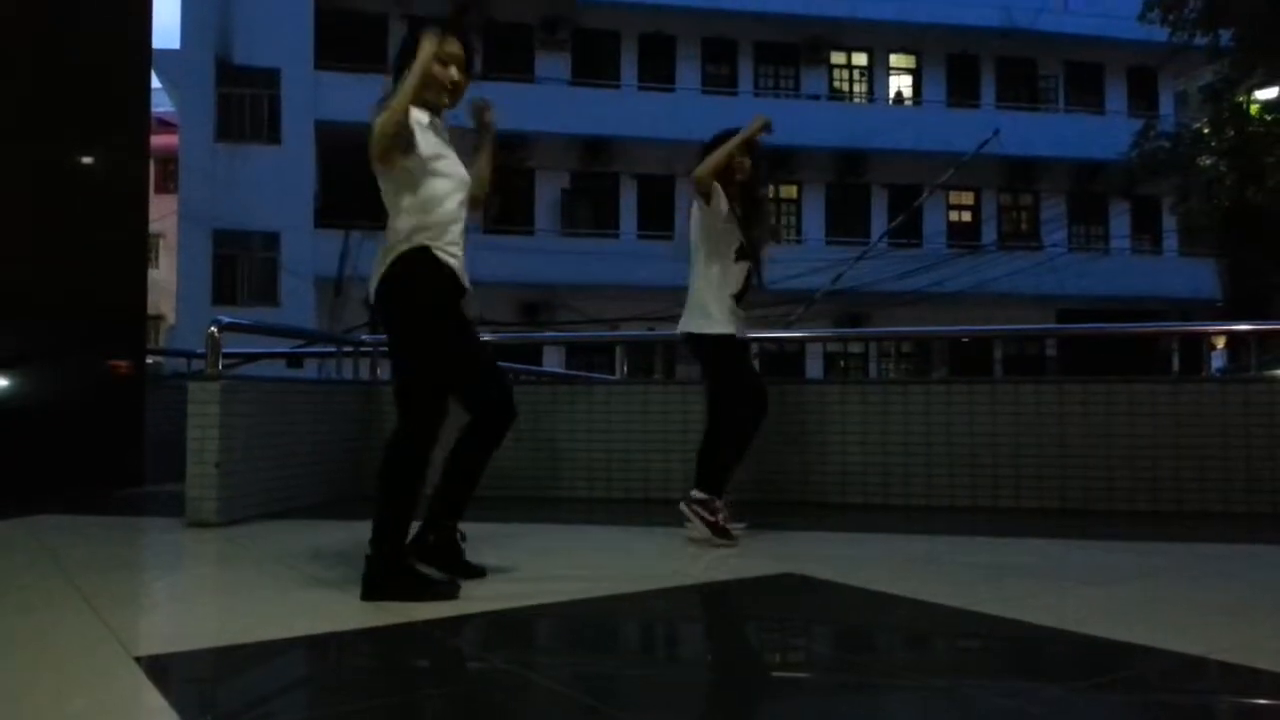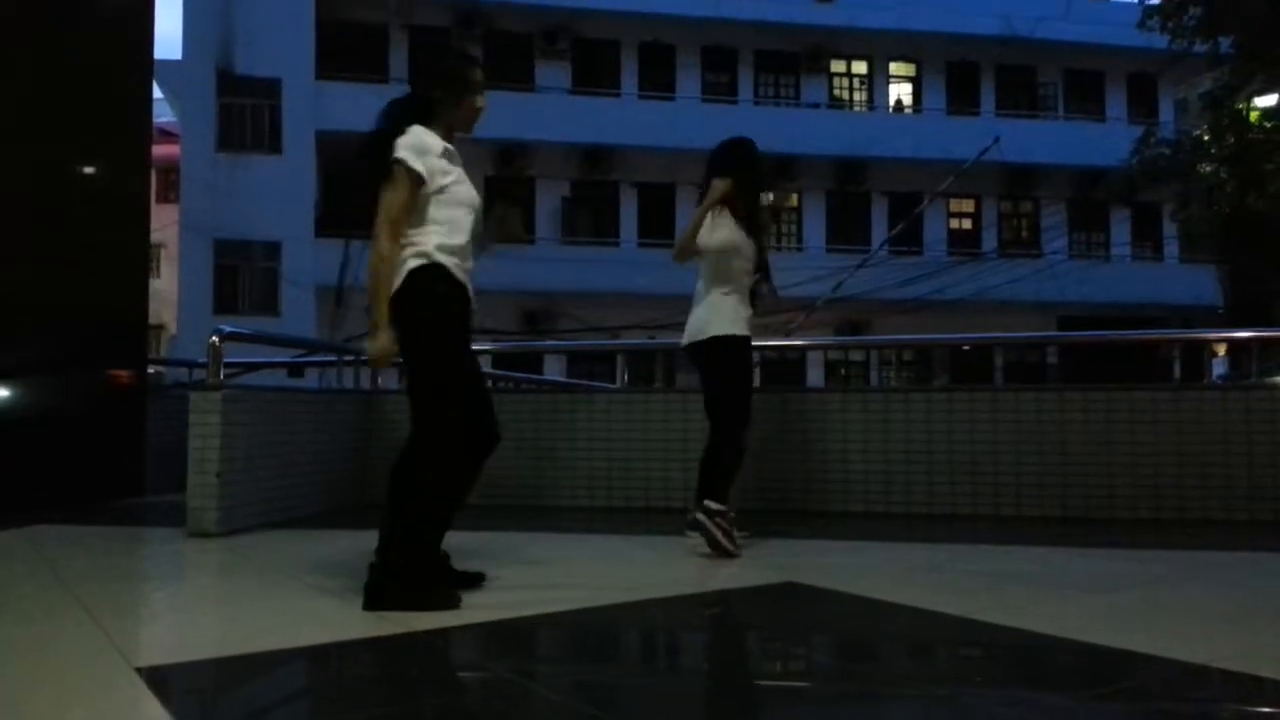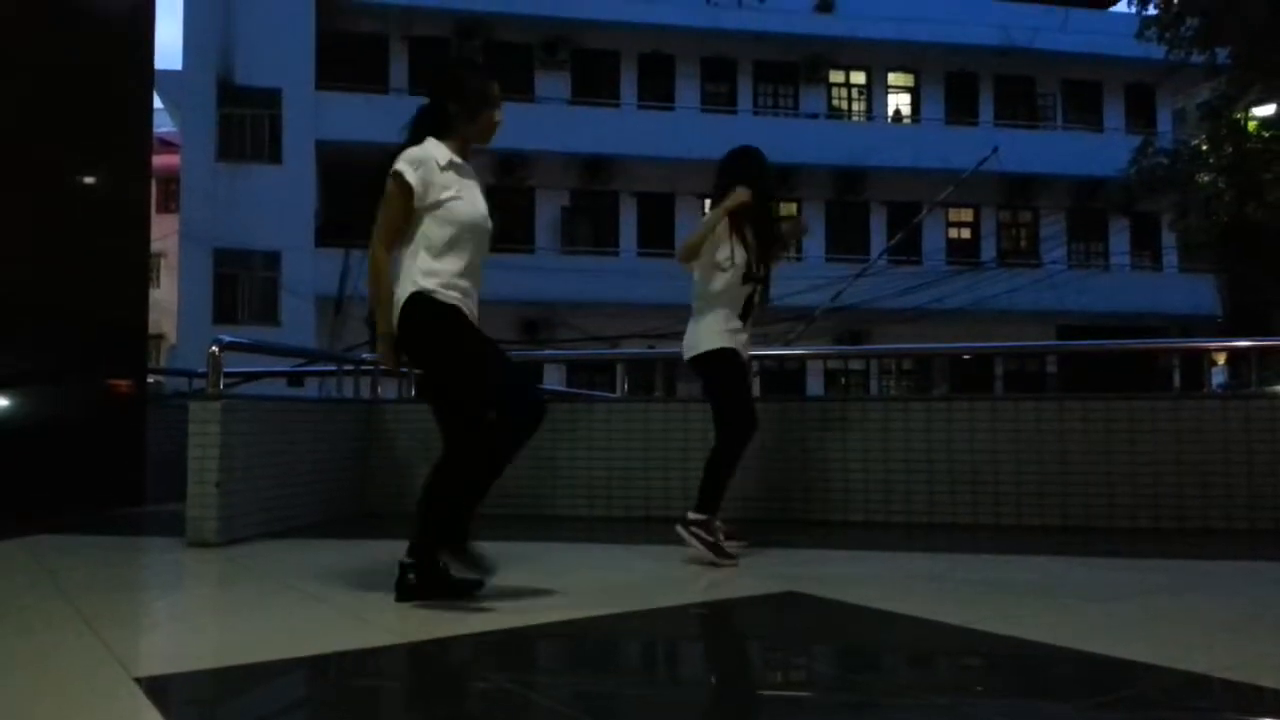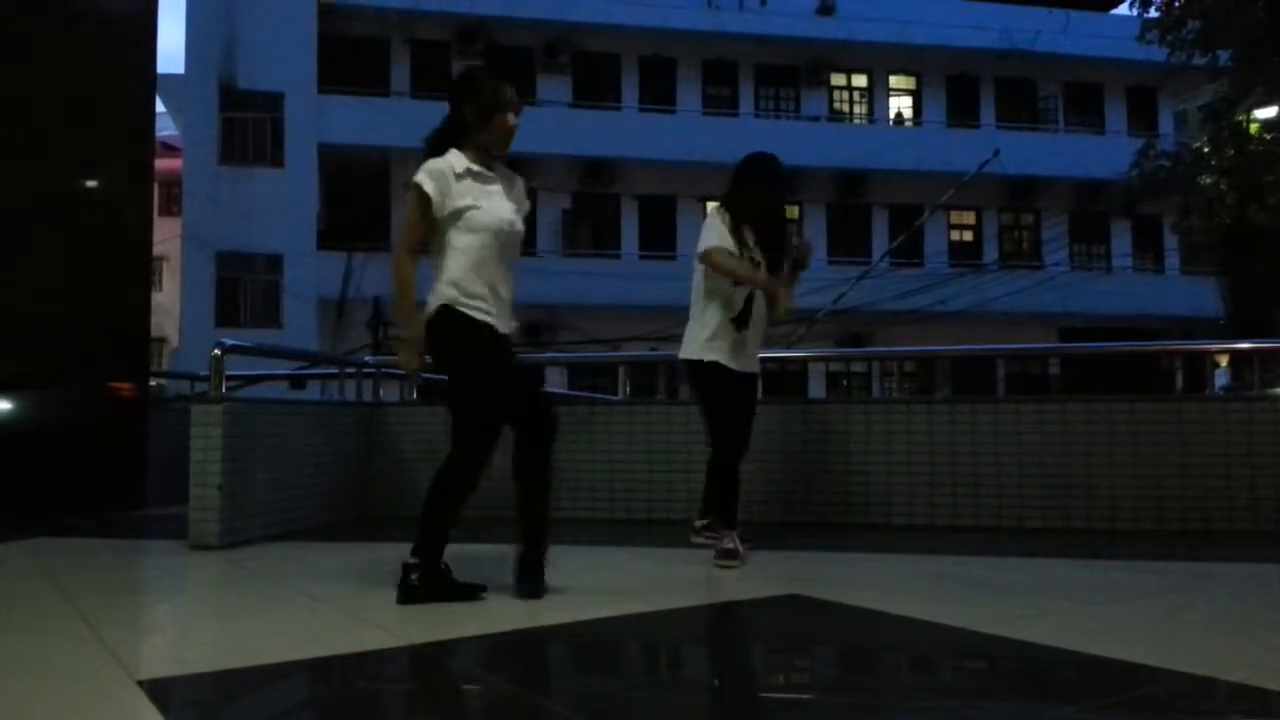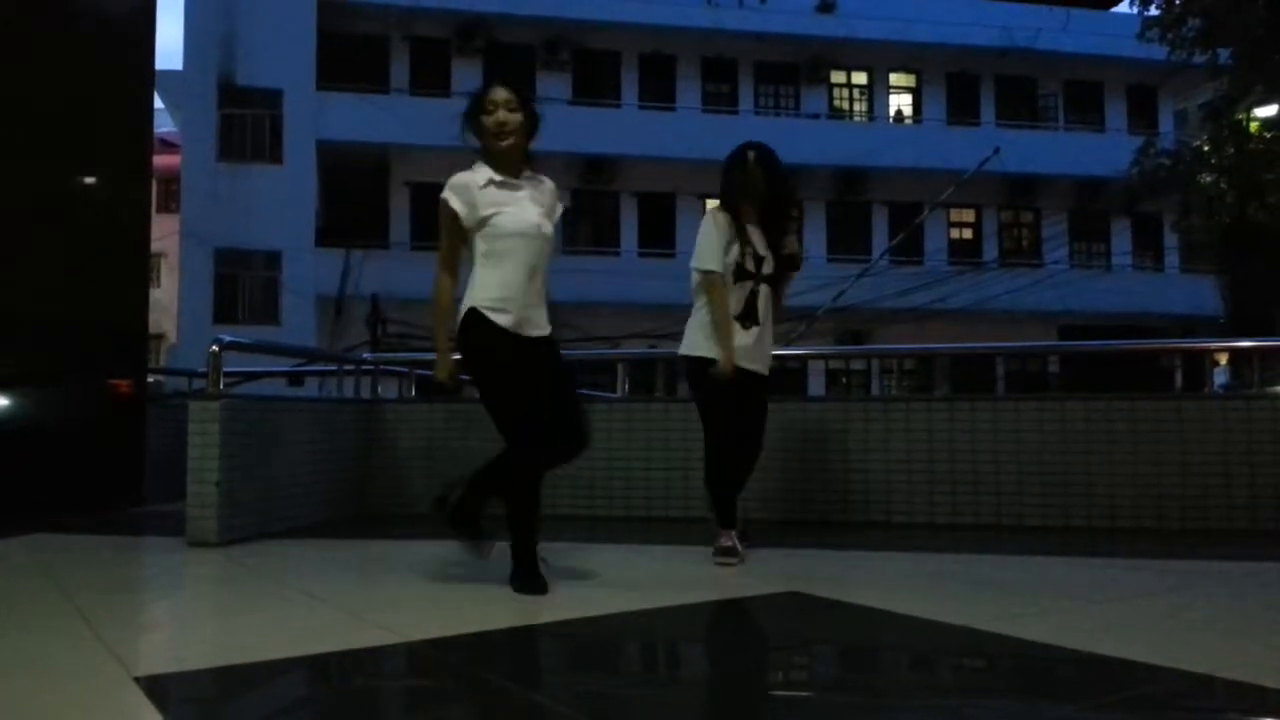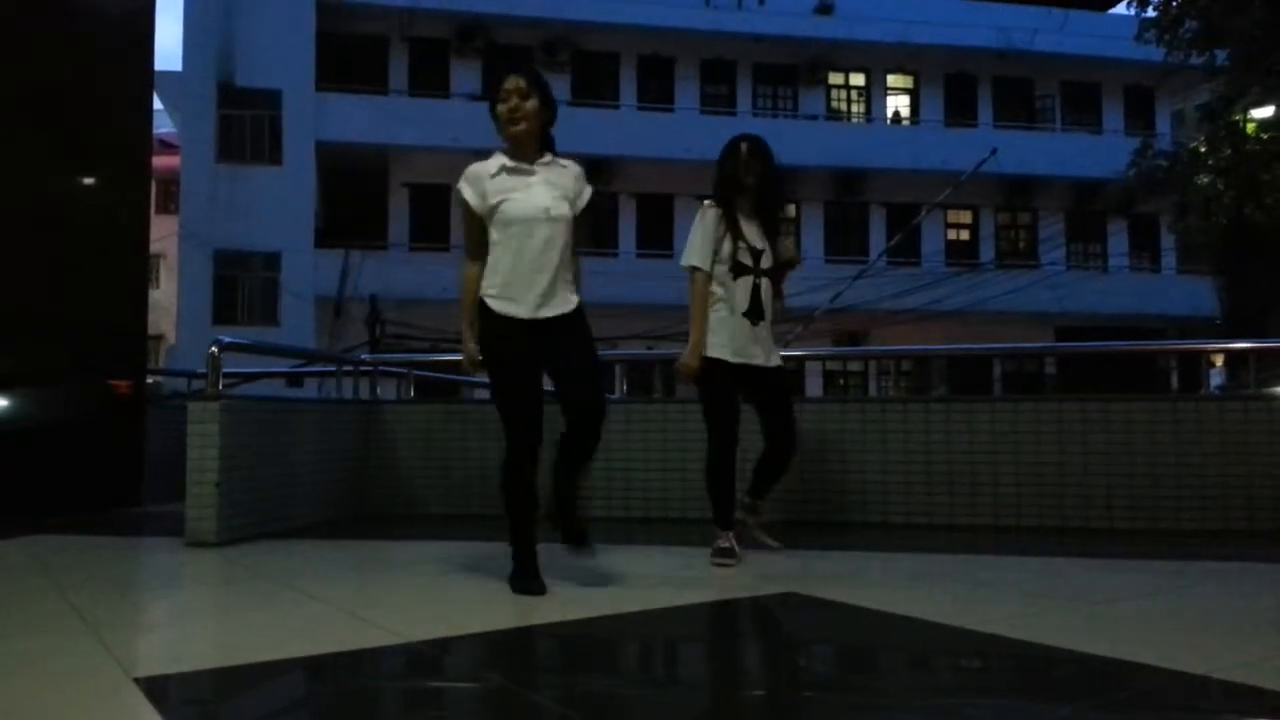
dt=0.2s
person 1, frame 1
left shoulder: (437, 136)
right shoulder: (406, 126)
left elbow: (473, 194)
right elbow: (381, 146)
left wrist: (486, 139)
right wrist: (420, 58)
left hip: (440, 291)
right hip: (417, 282)
left knee: (495, 408)
right knee: (421, 420)
left ankle: (437, 533)
right ankle: (386, 564)
person 1, frame 2
left shoulder: (447, 159)
right shoulder: (416, 146)
right elbow: (387, 238)
right wrist: (383, 324)
left hip: (448, 303)
right hip: (427, 297)
left knee: (477, 431)
right knee: (437, 434)
left ankle: (420, 557)
right ankle: (391, 571)
person 1, frame 3
left shoulder: (472, 180)
right shoulder: (419, 162)
right elbow: (382, 248)
left wrist: (475, 323)
right wrist: (383, 331)
left hip: (456, 319)
right hip: (428, 313)
left knee: (467, 442)
right knee: (522, 402)
left ankle: (422, 566)
right ankle: (451, 527)
person 1, frame 4
left shoulder: (512, 185)
right shoulder: (439, 174)
right elbow: (407, 257)
right wrist: (410, 337)
left hip: (492, 329)
right hip: (459, 325)
left knee: (472, 448)
right knee: (538, 421)
left ankle: (424, 570)
right ankle: (532, 555)
person 1, frame 5
left shoulder: (546, 190)
right shoulder: (465, 187)
right elbow: (448, 271)
right wrist: (443, 346)
left hip: (537, 333)
right hip: (489, 330)
left knee: (569, 434)
right knee: (529, 442)
left ankle: (467, 499)
right ankle: (524, 559)
person 1, frame 6
left shoulder: (570, 174)
right shoulder: (481, 176)
left elbow: (570, 251)
right elbow: (475, 259)
left wrist: (575, 309)
right wrist: (467, 328)
left hip: (563, 318)
right hip: (505, 320)
left knee: (589, 417)
right knee: (521, 438)
left ankle: (564, 496)
right ankle: (524, 559)
person 2, frame 1
left shoulder: (742, 206)
right shoulder: (711, 197)
left elbow: (748, 256)
right elbow: (700, 175)
left wrist: (761, 223)
right wrist: (743, 134)
left hip: (722, 324)
right hip: (711, 324)
left knee: (726, 415)
right knee: (750, 407)
left ankle: (704, 500)
right ankle: (704, 497)
person 2, frame 2
left shoulder: (743, 216)
right shoulder: (719, 213)
left elbow: (752, 276)
right elbow: (682, 253)
left wrist: (764, 221)
right wrist: (709, 202)
left hip: (725, 331)
right hip: (720, 330)
left knee: (726, 424)
right knee: (734, 420)
left ankle: (709, 509)
right ankle: (714, 505)
person 2, frame 3
left shoulder: (753, 228)
right shoulder: (717, 218)
left elbow: (755, 284)
right elbow: (686, 254)
left wrist: (781, 242)
right wrist: (727, 208)
left hip: (732, 345)
right hip: (712, 341)
left knee: (734, 430)
right knee: (740, 425)
left ankle: (705, 520)
right ankle: (700, 518)
person 2, frame 4
left shoulder: (769, 237)
right shoulder: (721, 220)
left elbow: (771, 304)
right elbow: (719, 260)
left wrist: (795, 266)
right wrist: (768, 282)
left hip: (742, 357)
right hip: (708, 353)
left knee: (735, 443)
right knee: (726, 441)
left ankle: (708, 520)
right ankle: (727, 532)
person 2, frame 5
left shoulder: (774, 230)
right shoulder: (720, 220)
left elbow: (773, 301)
right elbow: (712, 286)
left wrist: (790, 264)
right wrist: (725, 350)
left hip: (754, 356)
right hip: (711, 353)
left knee: (749, 445)
right knee: (721, 441)
left ankle: (724, 513)
right ankle: (727, 530)
person 2, frame 6
left shoulder: (772, 223)
right shoulder: (713, 216)
right elbow: (698, 283)
left wrist: (785, 266)
right wrist: (694, 346)
left hip: (762, 352)
right hip: (718, 350)
left knee: (784, 436)
right knee: (723, 442)
left ankle: (751, 504)
right ankle: (724, 532)
